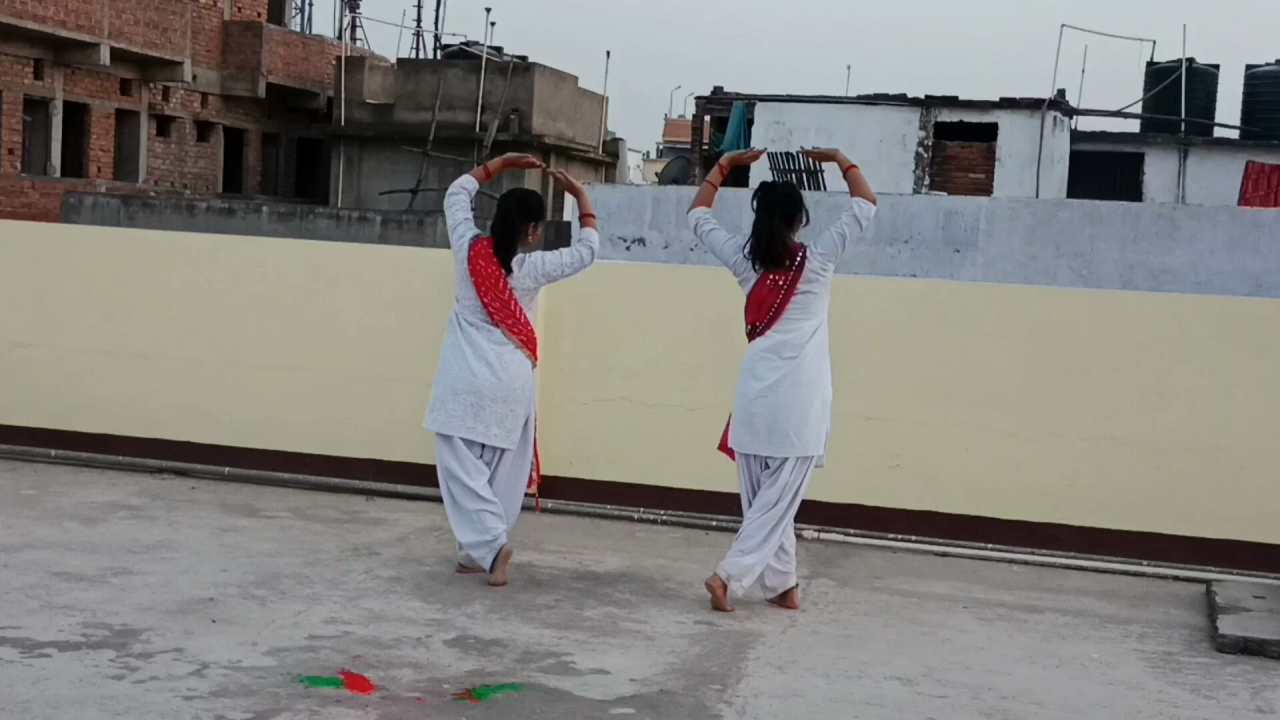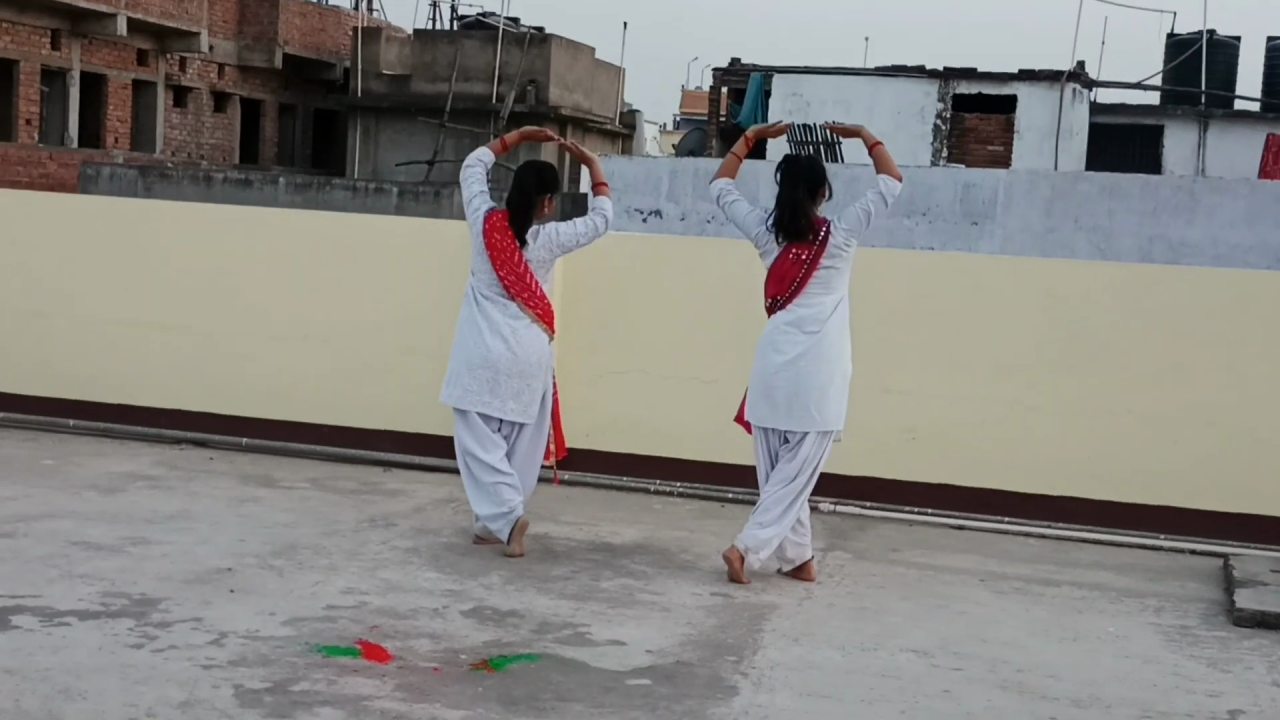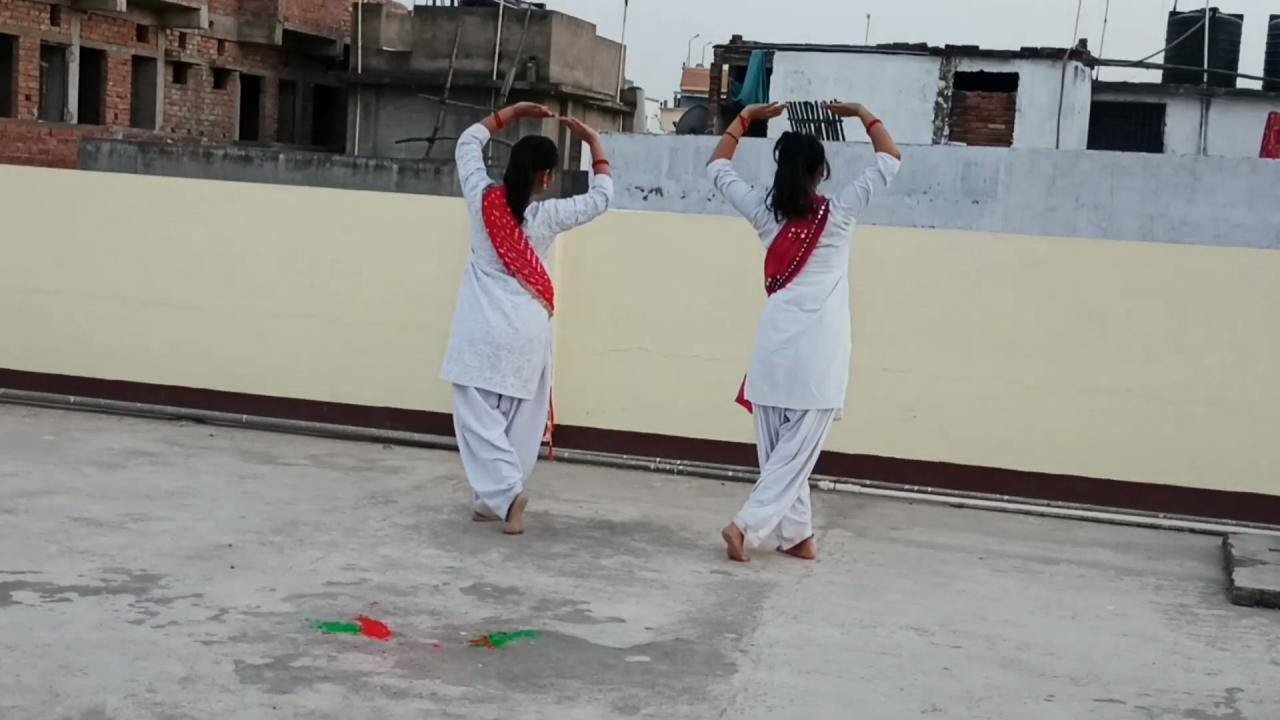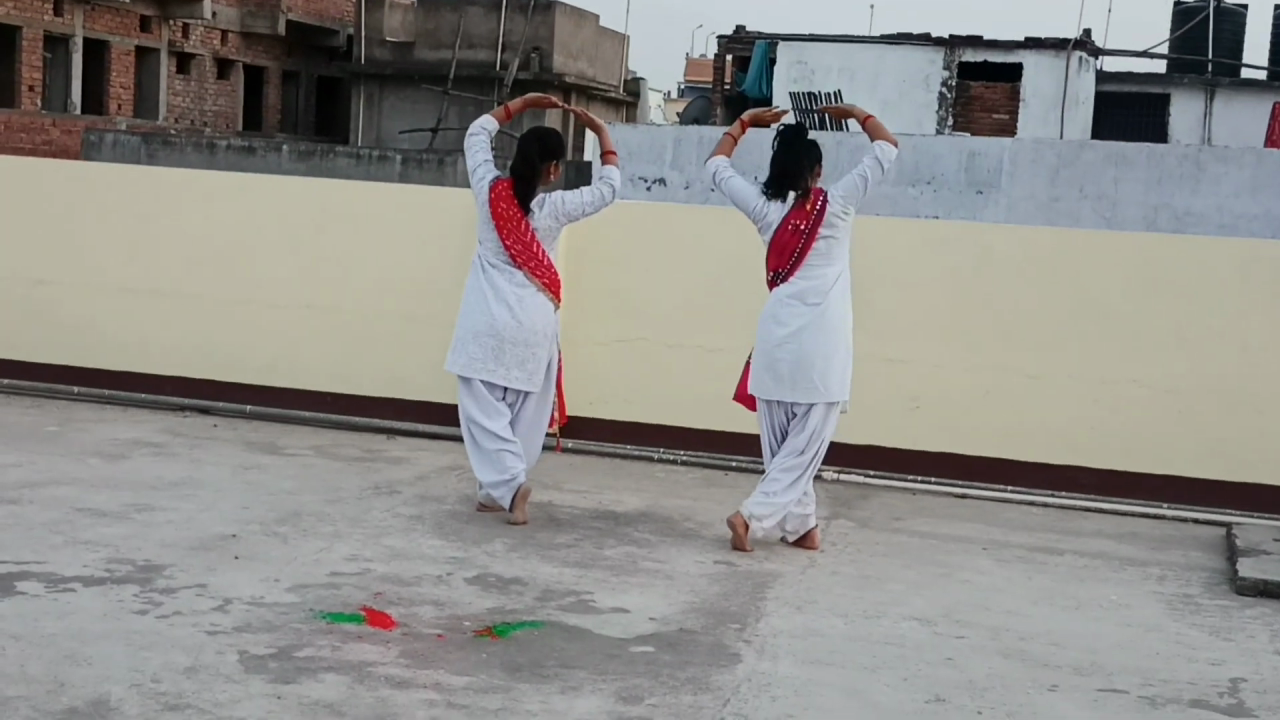
dt=0.7s
person 1, frame 1
left shoulder: (745, 260)
right shoulder: (818, 260)
left elbow: (698, 216)
right elbow: (866, 205)
left wrist: (725, 164)
right wrist: (840, 160)
left hip: (757, 392)
right hip: (800, 398)
left knee: (763, 498)
right knee: (779, 499)
left ankle: (781, 585)
right ankle: (731, 576)
person 1, frame 2
left shoulder: (766, 233)
right shoulder: (840, 235)
left elbow: (721, 186)
right elbow: (891, 182)
left wrist: (750, 136)
right wrist: (865, 136)
left hip: (775, 365)
right hip: (819, 372)
left knee: (777, 471)
right knee: (797, 472)
left ankle: (796, 557)
right ankle: (748, 547)
person 1, frame 3
left shoulder: (765, 213)
right shoulder: (839, 213)
left elbow: (718, 168)
right elbow: (890, 160)
left wrist: (745, 117)
right wrist: (863, 115)
left hip: (775, 344)
right hip: (819, 350)
left knee: (778, 450)
right knee: (796, 452)
left ankle: (797, 535)
right ankle: (748, 525)
person 1, frame 4
left shoulder: (765, 208)
right shoulder: (837, 204)
left elbow: (717, 165)
right elbow: (887, 148)
left wrist: (745, 121)
right wrist: (856, 113)
left hip: (778, 338)
right hip: (822, 343)
left knee: (781, 443)
right knee: (806, 444)
left ankle: (800, 525)
right ankle: (753, 515)
person 2, frame 1
left shoulder: (469, 250)
right shoulder: (533, 268)
left elbow: (457, 193)
right elbow: (586, 250)
left wrist: (501, 163)
right wrist: (580, 195)
left hip: (465, 380)
right hip: (511, 382)
left knee: (463, 466)
right knee: (503, 472)
left ankle: (488, 545)
right ankle: (476, 550)
person 2, frame 2
left shoulder: (484, 222)
right shoulder: (548, 239)
left elbow: (473, 166)
right elbow: (601, 218)
left wrist: (518, 136)
right wrist: (592, 163)
left hip: (482, 353)
right hip: (528, 356)
left knee: (480, 440)
right knee: (521, 446)
left ankle: (506, 516)
right ankle: (493, 522)
person 2, frame 3
left shoulder: (483, 199)
right shoulder: (548, 216)
left elbow: (468, 142)
right elbow: (601, 196)
left wrist: (513, 112)
right wrist: (593, 141)
left hip: (482, 329)
right hip: (528, 331)
left knee: (479, 416)
right knee: (519, 421)
left ankle: (504, 493)
right ankle: (494, 498)
person 2, frame 4
left shoulder: (490, 191)
right shoulder: (555, 208)
left elbow: (477, 133)
right elbow: (608, 187)
left wrist: (523, 103)
right wrist: (601, 132)
left hip: (487, 321)
right hip: (534, 324)
left knee: (484, 407)
right knee: (525, 414)
left ankle: (507, 484)
right ankle: (499, 489)
